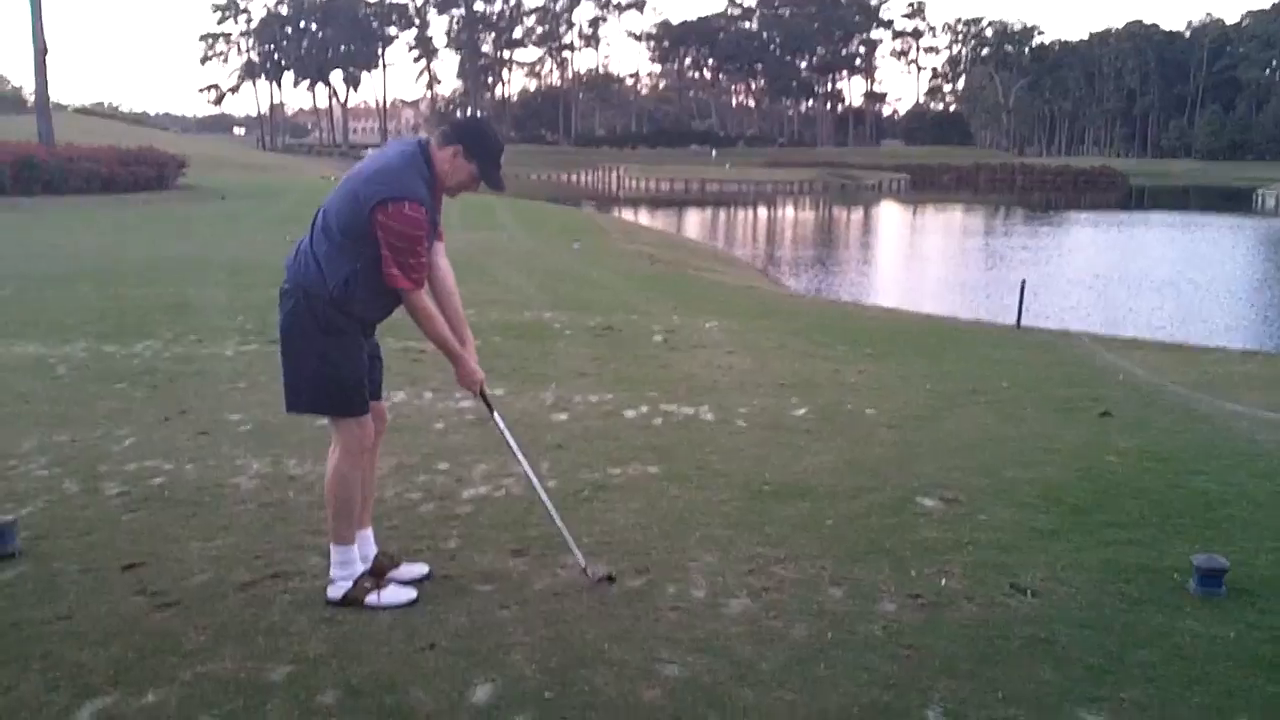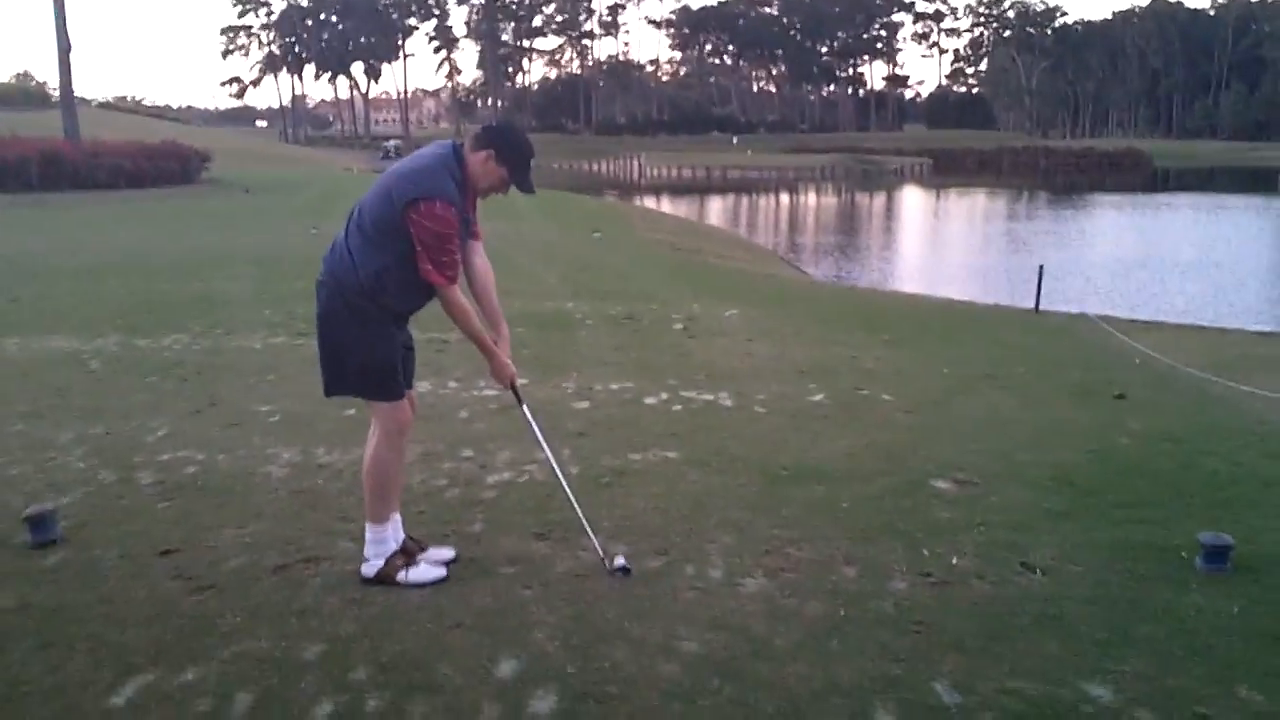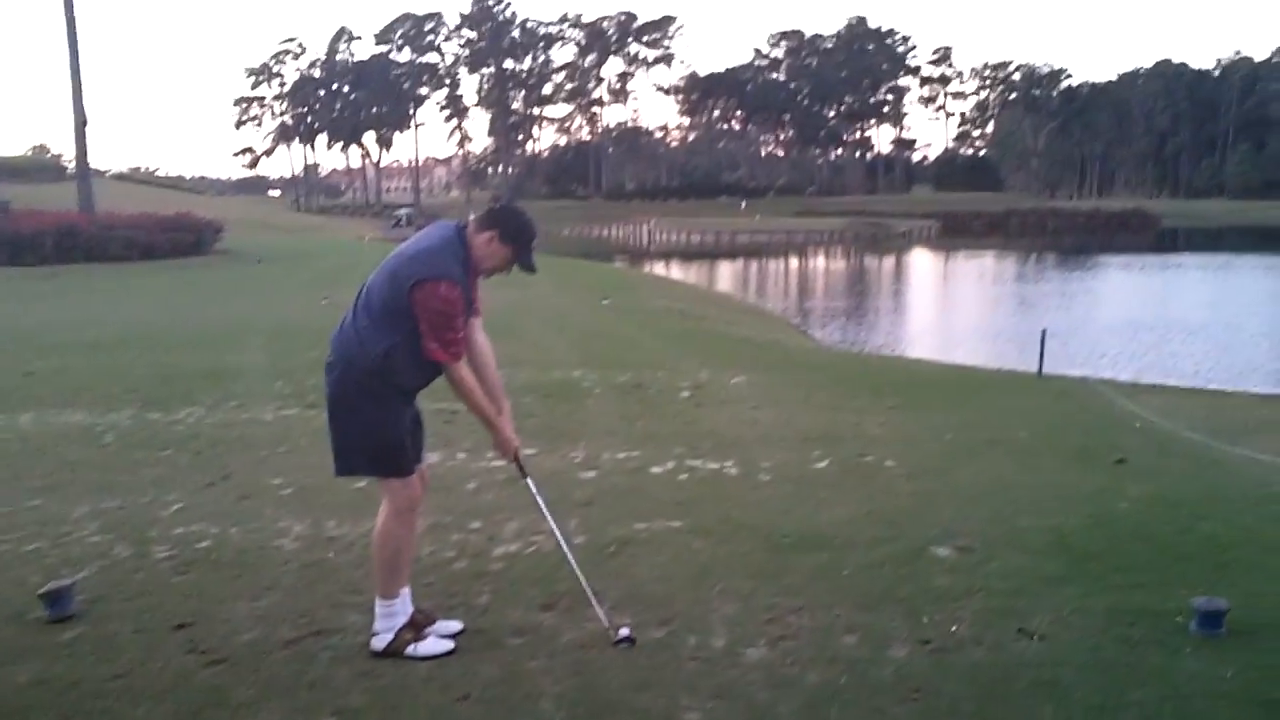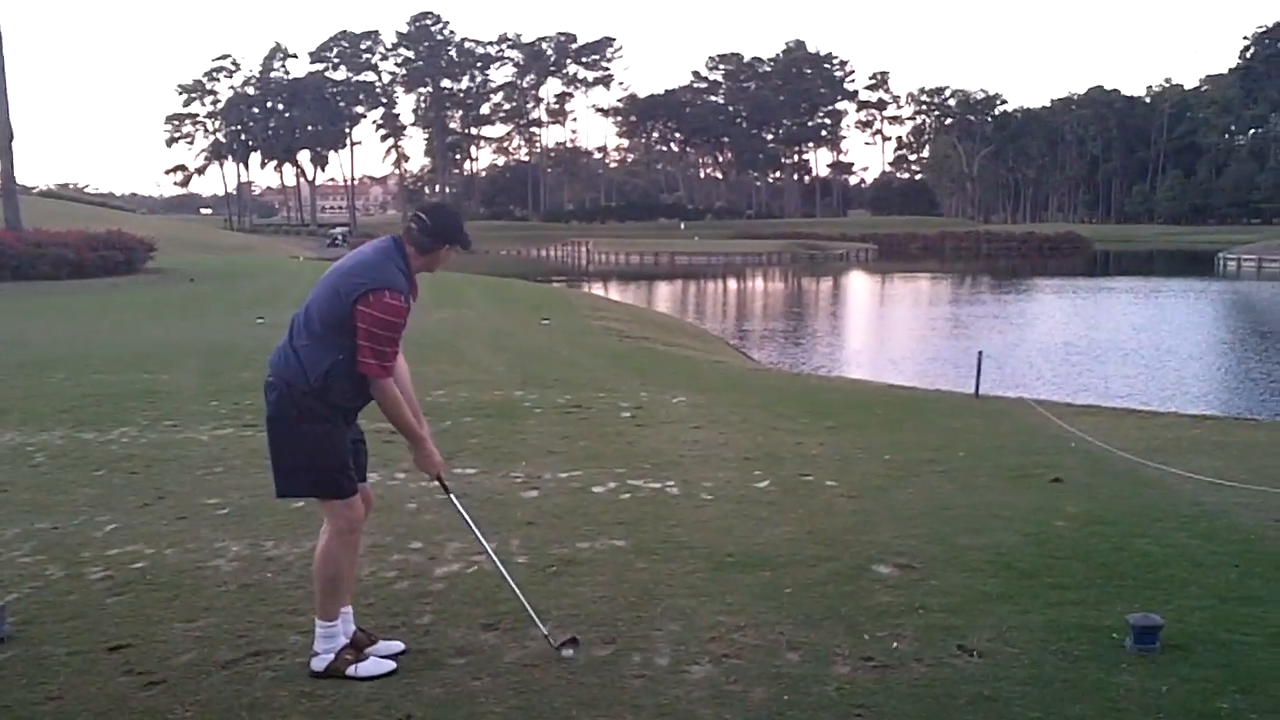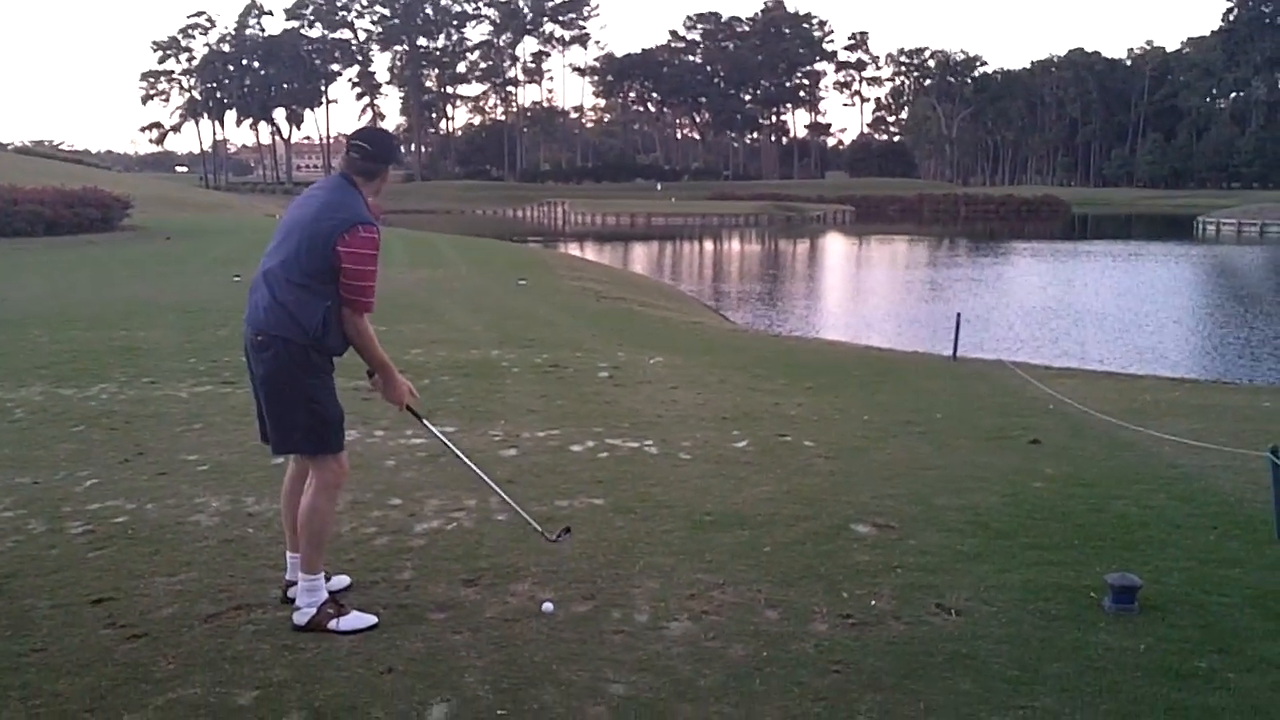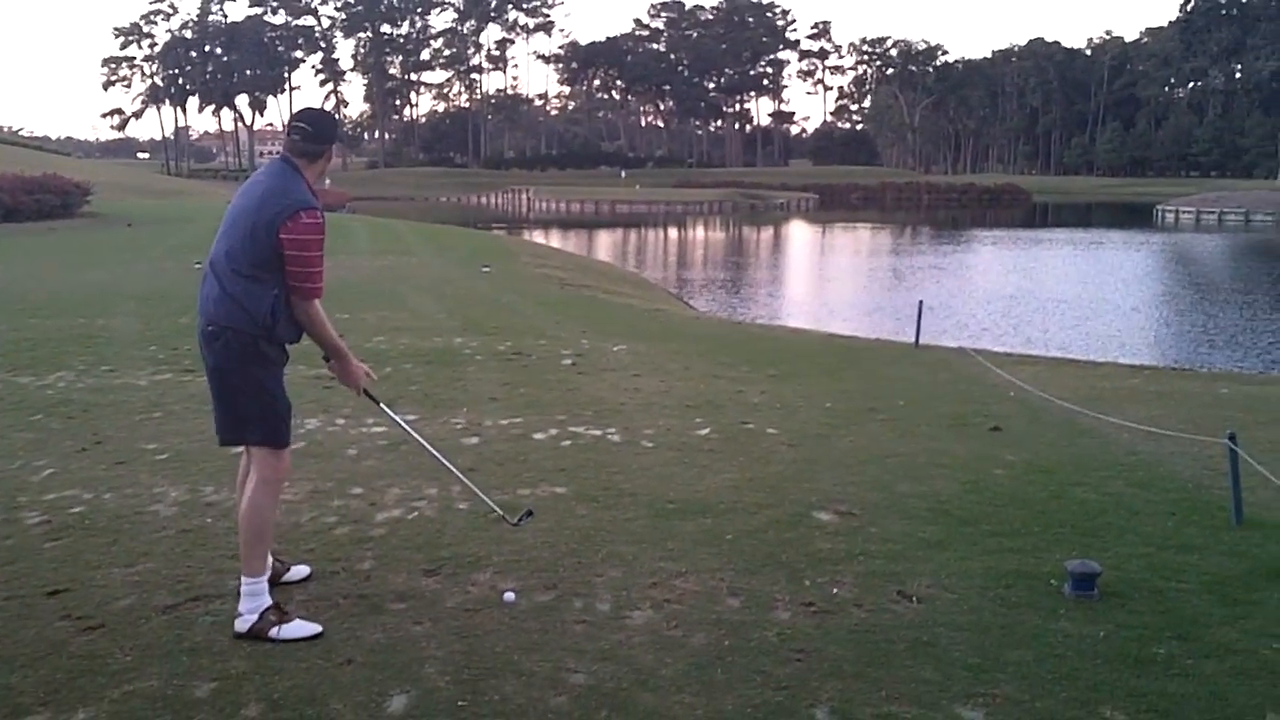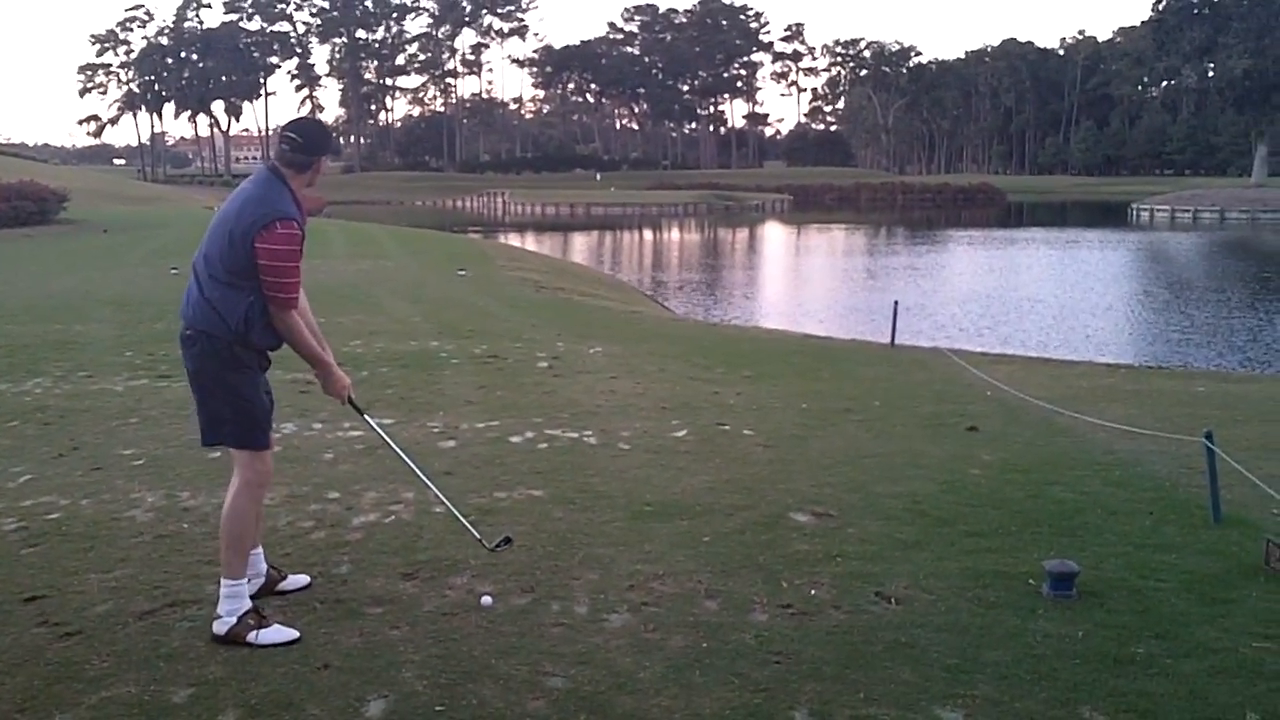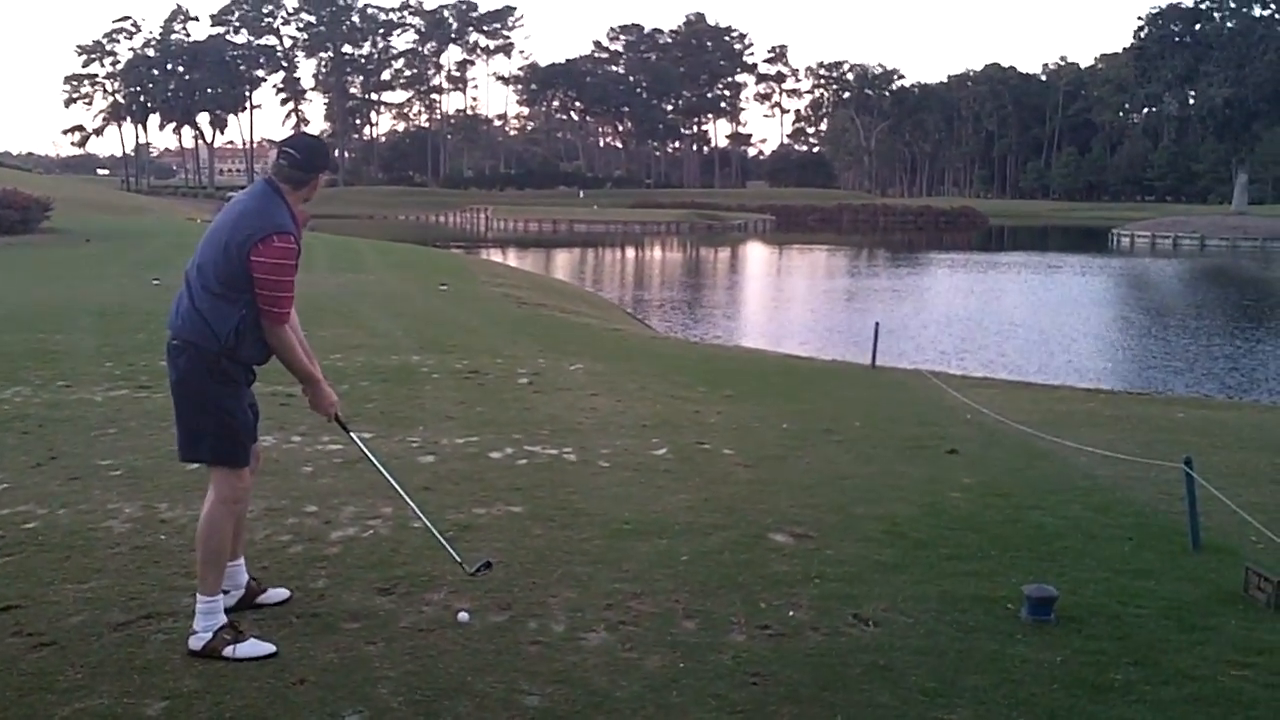
dt=0.5s
person 1, frame 1
left shoulder: (417, 166)
right shoulder: (404, 194)
left elbow: (436, 258)
right elbow: (413, 295)
left wrist: (467, 340)
right wrist: (460, 360)
left hip: (344, 307)
right hip: (320, 311)
left knee: (371, 425)
right knee: (354, 435)
left ankle: (365, 553)
right ankle: (345, 577)
person 1, frame 2
left shoulder: (455, 170)
right shoulder: (435, 195)
left elbow: (475, 256)
right elbow: (447, 291)
left wrist: (502, 335)
right wrist: (492, 355)
left hip: (378, 299)
right hip: (355, 302)
left knee: (400, 412)
right knee: (391, 418)
left ankle: (392, 537)
right ankle: (379, 555)
person 1, frame 3
left shoulder: (456, 246)
right shoulder: (440, 275)
left elbow: (474, 333)
right elbow: (455, 366)
left wrist: (504, 408)
right wrist: (496, 428)
left hip: (386, 376)
right hip: (364, 381)
left knee: (411, 487)
right knee: (402, 493)
left ankle: (402, 609)
right ankle: (387, 628)
person 1, frame 4
left shoulder: (383, 258)
right shoulder: (387, 290)
left elbow: (391, 360)
right elbow: (379, 381)
left wrist: (422, 425)
right wrist: (419, 445)
left hip: (319, 394)
right hip: (305, 402)
left knee: (357, 504)
right knee: (344, 515)
left ankle: (345, 629)
right ankle: (329, 648)
person 1, frame 5
left shoulder: (318, 196)
right shoulder: (358, 225)
right elbow: (353, 318)
left wrist: (377, 369)
right wrist: (389, 377)
left hip: (270, 338)
right hip: (294, 350)
left knee: (306, 459)
right knee: (328, 470)
left ankle: (299, 575)
right ankle: (311, 602)
person 1, frame 6
left shoulder: (264, 182)
right shoulder: (301, 209)
right elbow: (303, 303)
left wrist: (334, 347)
right wrist: (343, 358)
left hip: (228, 330)
right hip: (246, 341)
left knee: (257, 451)
right knee: (271, 465)
left ankle: (260, 563)
right ankle: (253, 608)
person 1, frame 7
left shoulder: (261, 190)
right shoulder: (280, 218)
left elbow: (290, 292)
right elbow: (282, 312)
left wrist: (326, 351)
right wrist: (326, 370)
left hip: (226, 338)
right hip: (223, 346)
left knee: (256, 454)
right knee: (253, 467)
left ankle: (253, 571)
right ankle: (232, 610)
person 1, frame 8
left shoulder: (257, 202)
right shoulder: (276, 233)
left elbow: (282, 308)
right elbow: (274, 327)
left wrist: (314, 368)
right wrist: (315, 386)
left hip: (212, 352)
right hip: (209, 360)
left knee: (243, 463)
right knee: (230, 484)
left ankle: (233, 582)
right ankle: (207, 626)
